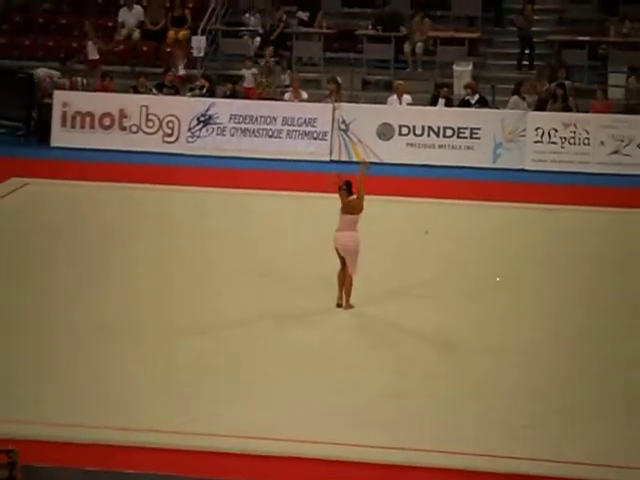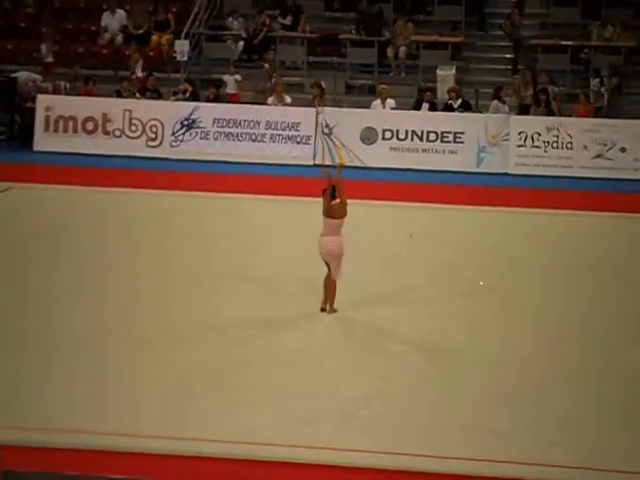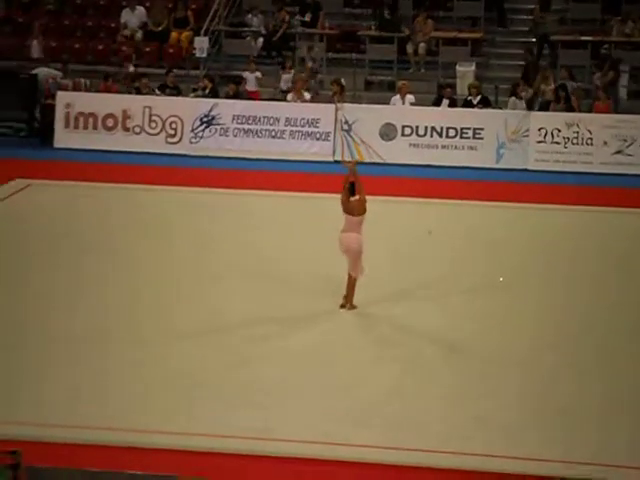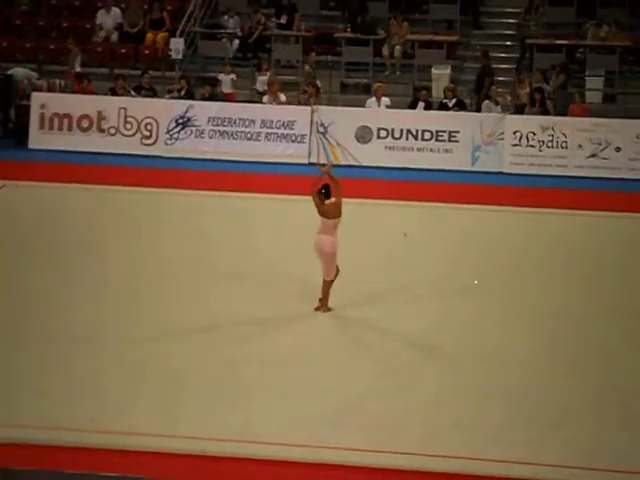
dt=0.4s
person 1, frame 1
left shoulder: (346, 203)
right shoulder: (360, 201)
left elbow: (342, 189)
right elbow: (359, 183)
left wrist: (338, 181)
right wrist: (363, 168)
left hip: (339, 237)
right hip: (351, 238)
left knee: (343, 267)
right knee: (350, 271)
left ankle: (340, 297)
right ankle: (347, 302)
person 1, frame 2
left shoulder: (327, 208)
right shoulder: (343, 206)
left elbow: (329, 190)
right elbow: (340, 188)
left wrist: (329, 177)
right wrist: (338, 172)
left hip: (323, 241)
right hip: (336, 242)
left knee: (330, 272)
right knee: (334, 276)
left ankle: (324, 301)
right ankle: (330, 306)
person 1, frame 3
left shoulder: (345, 204)
right shoulder: (362, 202)
left elbow: (345, 187)
right elbow: (359, 184)
left wrist: (349, 171)
right wrist: (354, 170)
left hip: (344, 237)
right hip: (355, 239)
left knee: (354, 270)
right knee: (354, 272)
left ankle: (347, 297)
right ankle: (349, 302)
person 1, frame 4
left shoulder: (320, 207)
right shoulder: (338, 204)
left elbow: (312, 192)
right elbow: (338, 186)
left wrist: (321, 175)
right wrist: (329, 173)
left hip: (320, 240)
right hip: (329, 242)
left knee: (333, 271)
right knee: (328, 275)
left ankle: (323, 300)
right ankle: (324, 304)
